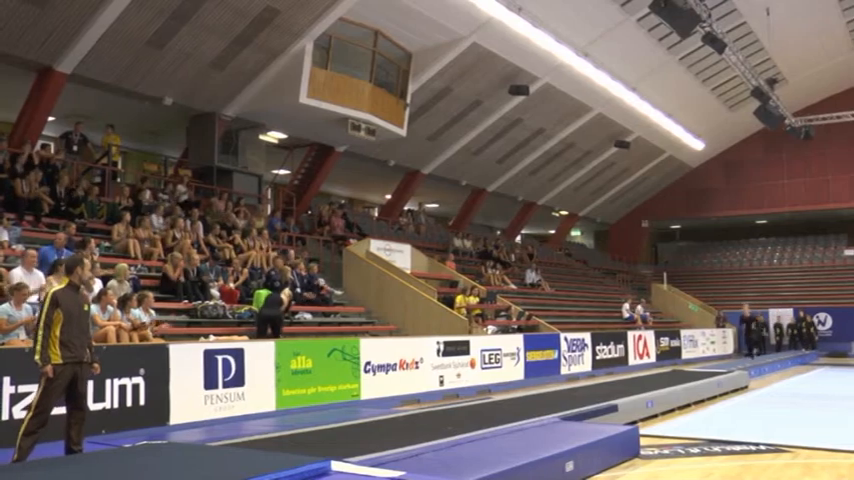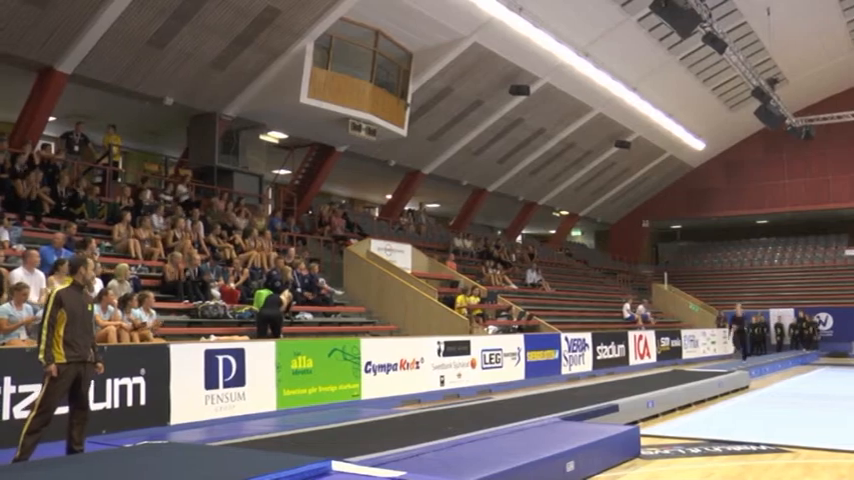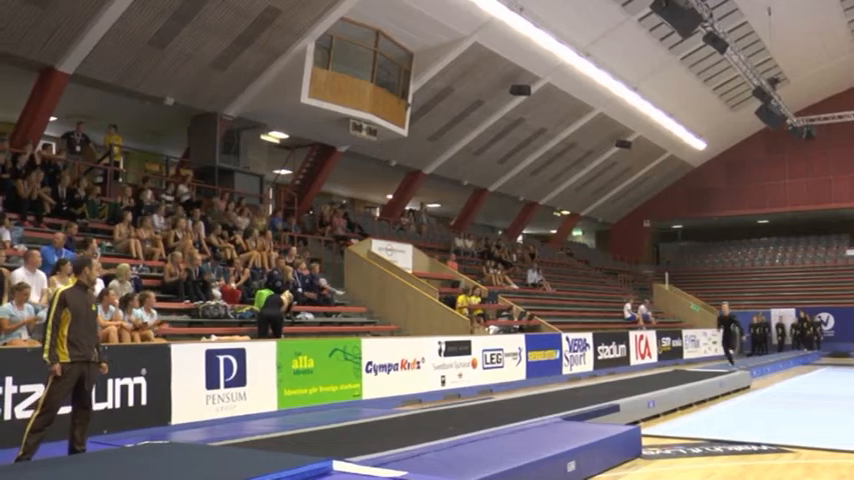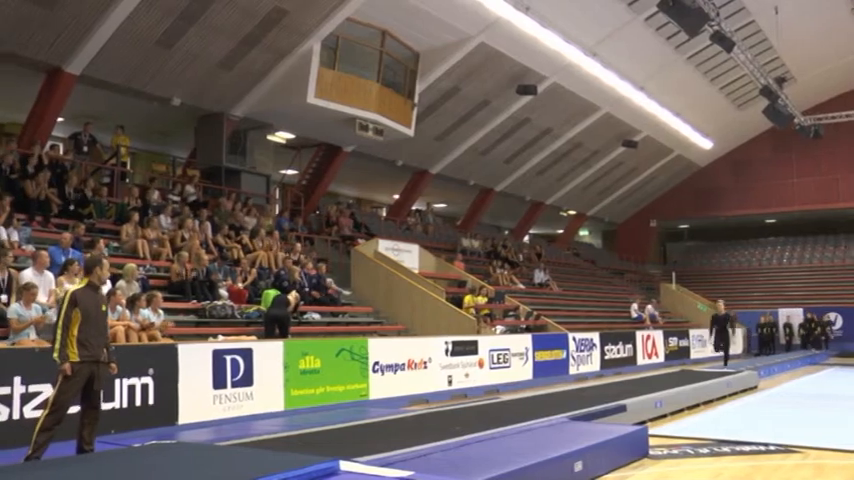
dt=0.2s
person 1, frame 1
left shoulder: (83, 299)
right shoulder: (56, 295)
right elbow: (42, 328)
left wrist: (92, 359)
right wrist: (43, 361)
left hip: (81, 363)
right hip: (59, 363)
left knee: (78, 410)
right knee: (40, 411)
left ankle: (74, 452)
right ankle: (19, 457)
person 1, frame 2
left shoulder: (86, 298)
right shoulder: (60, 294)
right elbow: (46, 327)
left wrist: (96, 358)
right wrist: (48, 360)
left hip: (84, 363)
right hip: (62, 362)
left knee: (81, 410)
right knee: (43, 410)
left ankle: (75, 451)
right ankle: (21, 457)
person 1, frame 3
left shoulder: (91, 298)
right shoulder: (64, 294)
right elbow: (51, 327)
left wrist: (100, 358)
right wrist: (52, 359)
left hip: (88, 362)
right hip: (66, 362)
left knee: (83, 409)
right knee: (47, 409)
left ankle: (77, 451)
right ankle: (24, 456)
person 1, frame 4
left shoulder: (101, 298)
right shoulder: (75, 294)
right elbow: (61, 327)
left wrist: (110, 358)
right wrist: (62, 359)
left hip: (97, 363)
right hip: (76, 362)
left knee: (92, 409)
right knee: (57, 408)
left ankle: (85, 450)
right ankle: (34, 455)
